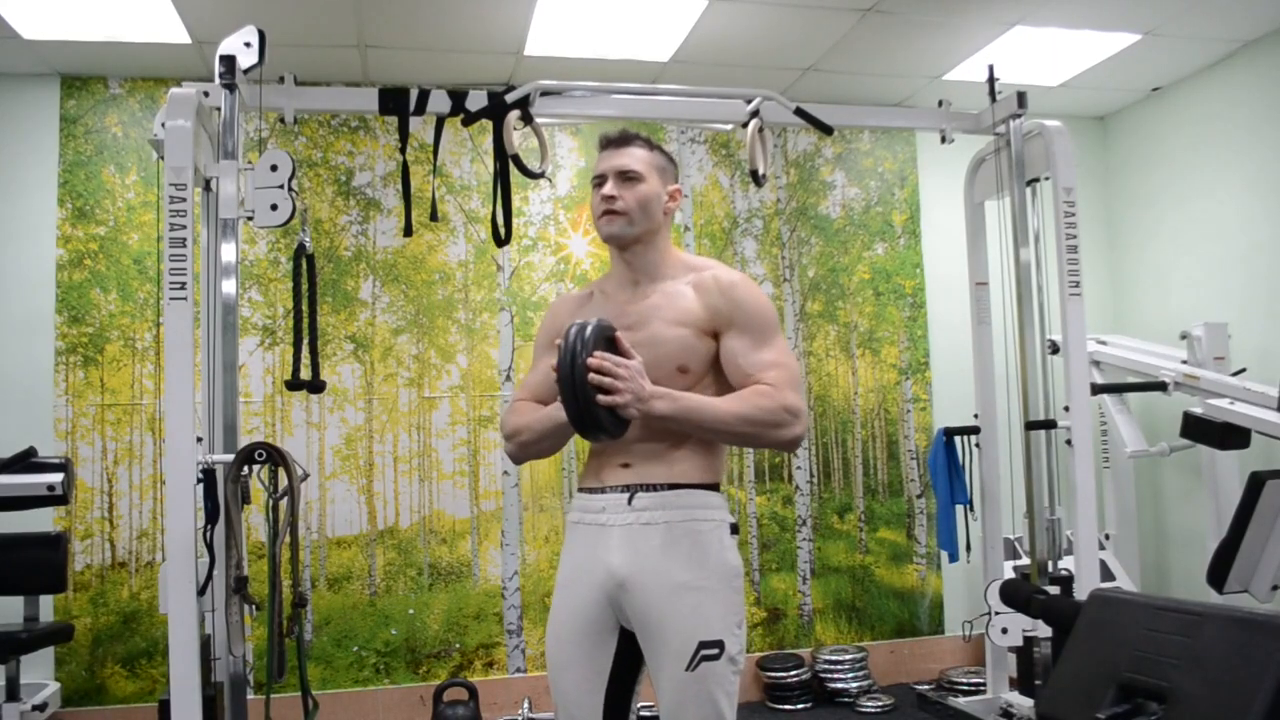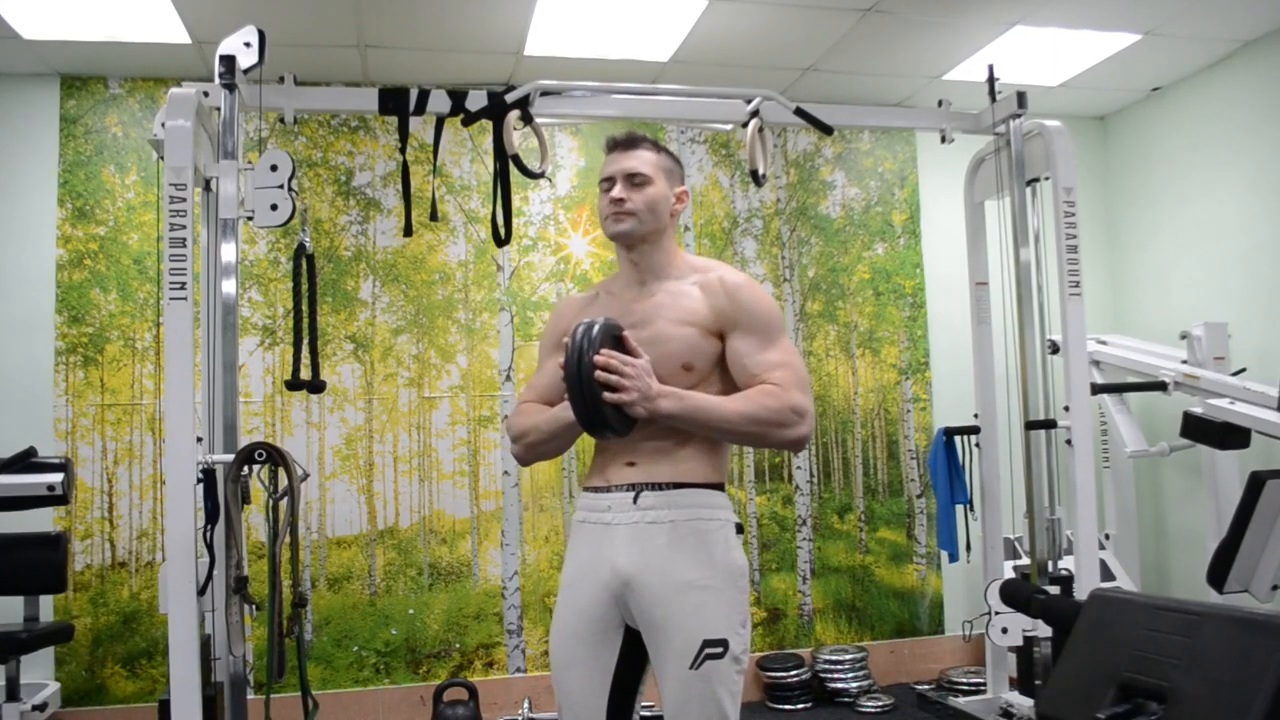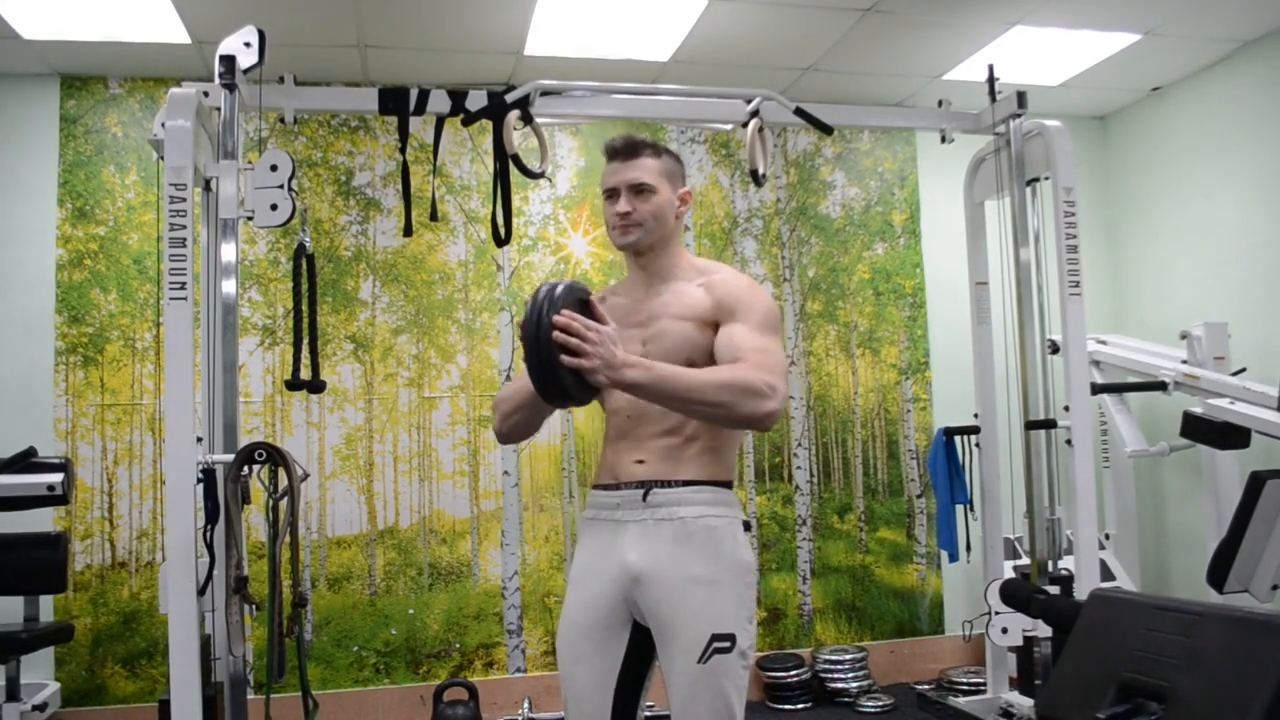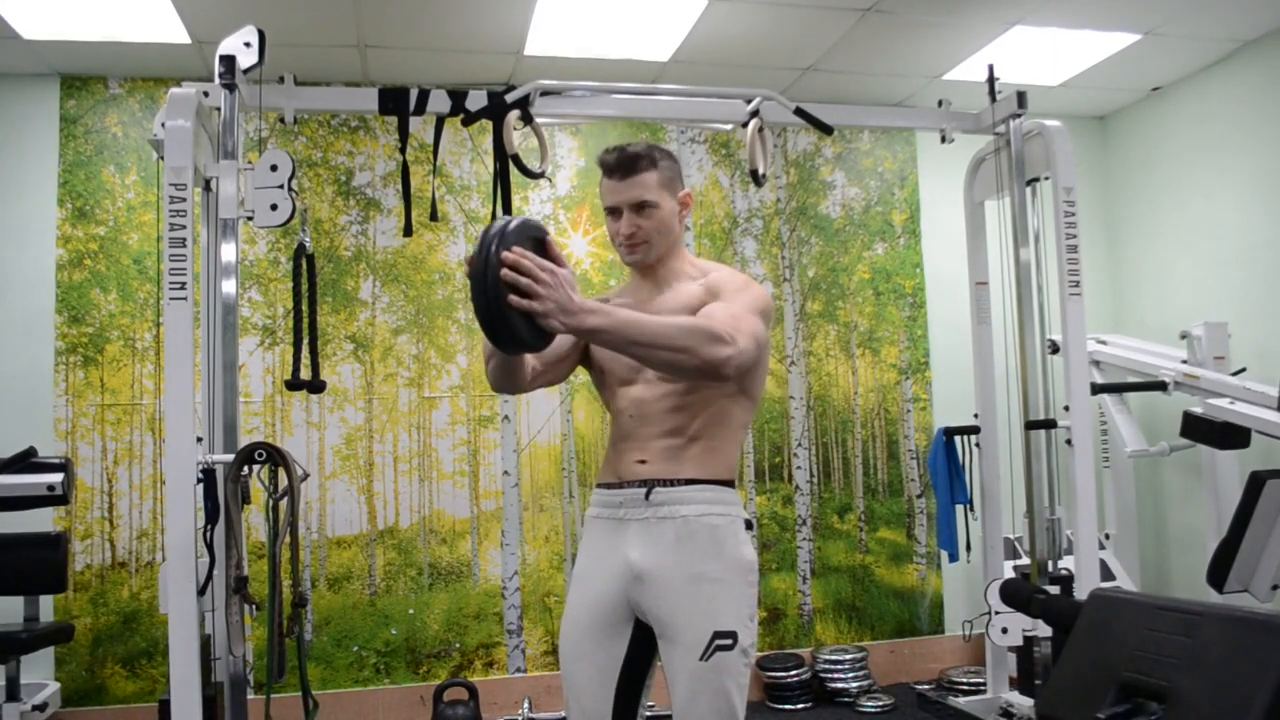
dt=0.4s
person 1, frame 1
left shoulder: (722, 292)
right shoulder: (570, 312)
left elbow: (787, 417)
right elbow: (516, 436)
left wrist: (653, 401)
left hip: (684, 532)
right hip: (589, 535)
person 1, frame 2
left shoulder: (728, 293)
right shoulder: (575, 314)
left elbow: (793, 417)
right elbow: (523, 438)
left wrist: (659, 399)
left hip: (689, 531)
right hip: (594, 534)
person 1, frame 3
left shoulder: (732, 293)
right shoulder: (589, 314)
left elbow: (760, 398)
right elbow: (507, 423)
left wrist: (624, 368)
left hip: (697, 529)
right hip: (604, 530)
person 1, frame 4
left shoulder: (734, 291)
right shoulder: (599, 310)
left elbow: (719, 353)
right elbow: (512, 378)
left wrist: (581, 315)
right wrist: (509, 317)
left hip: (698, 527)
right hip: (607, 529)
